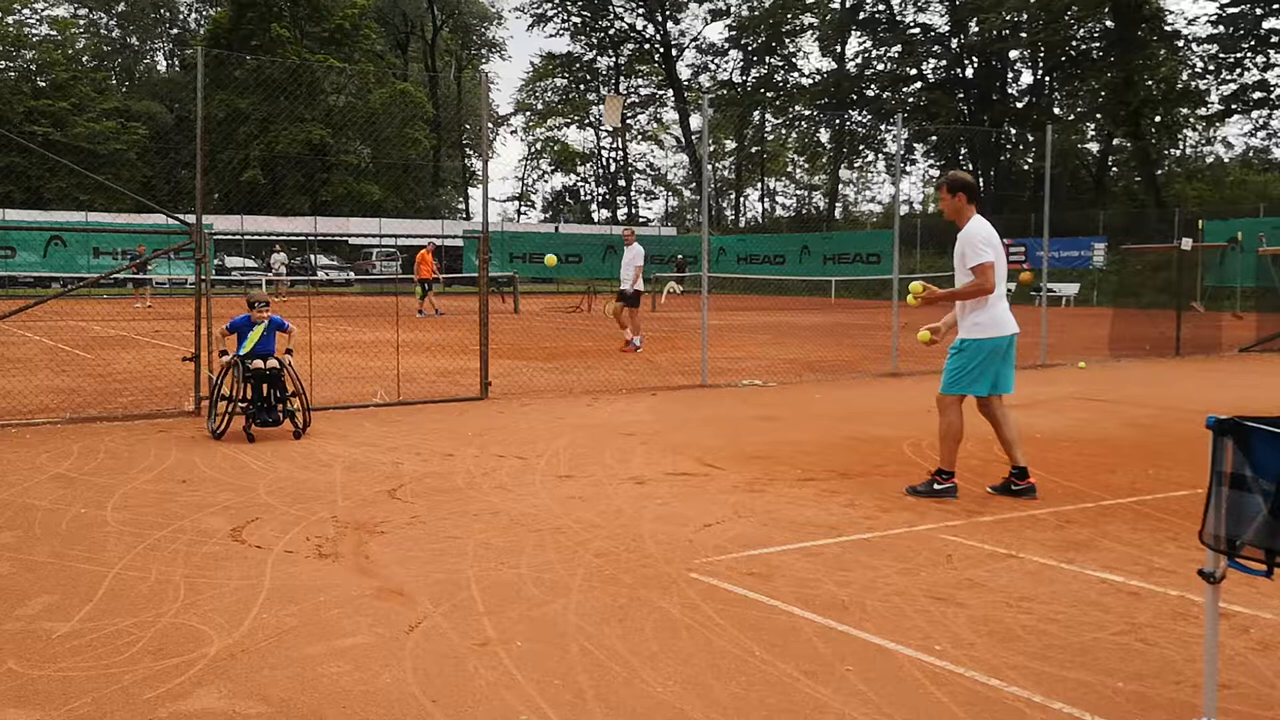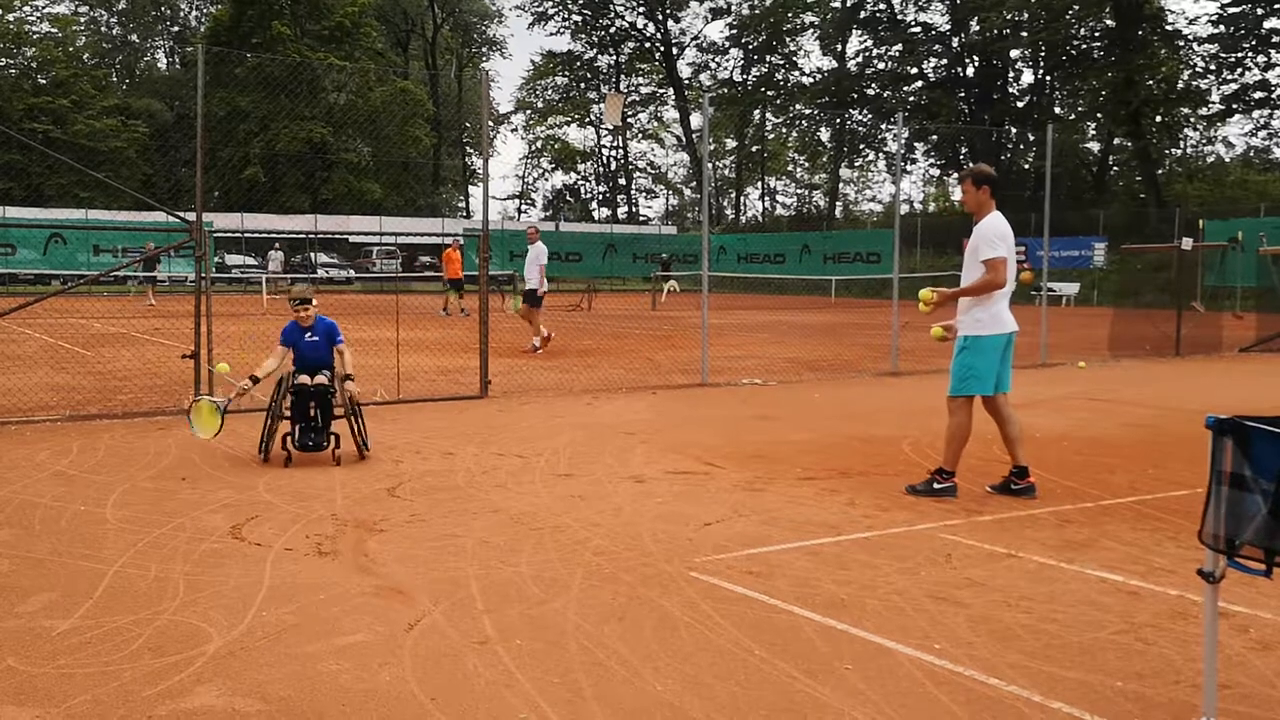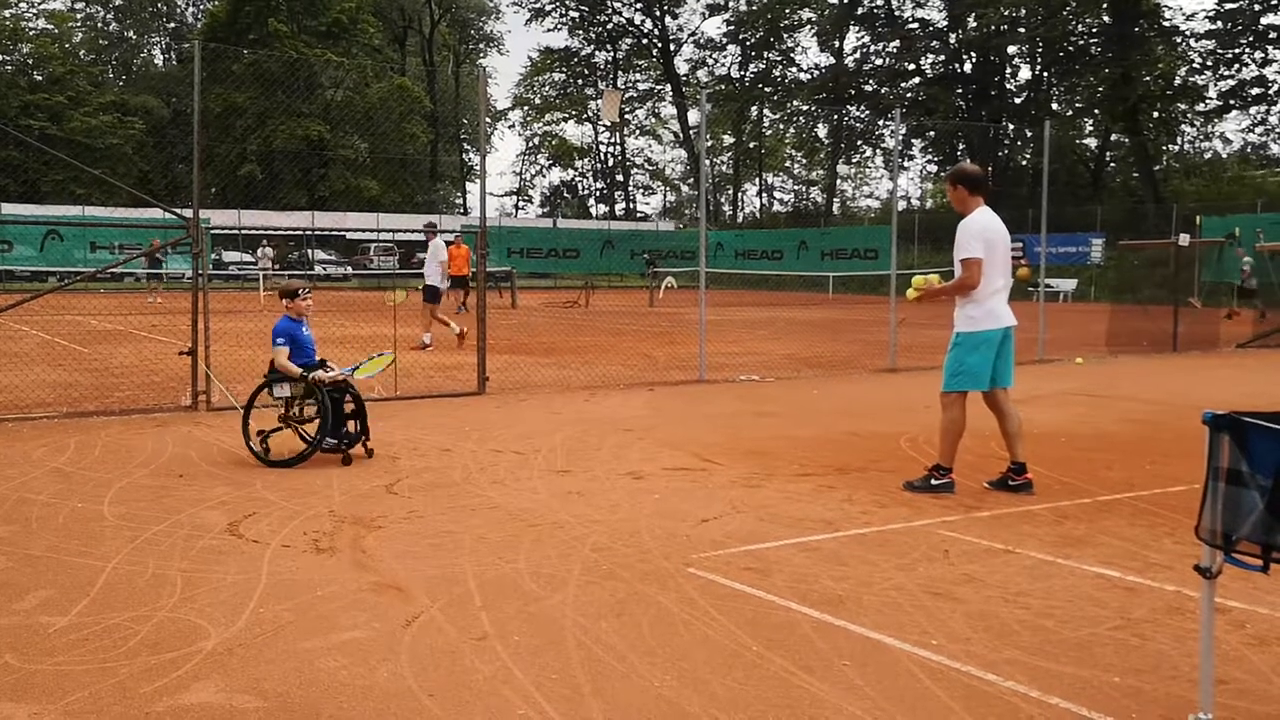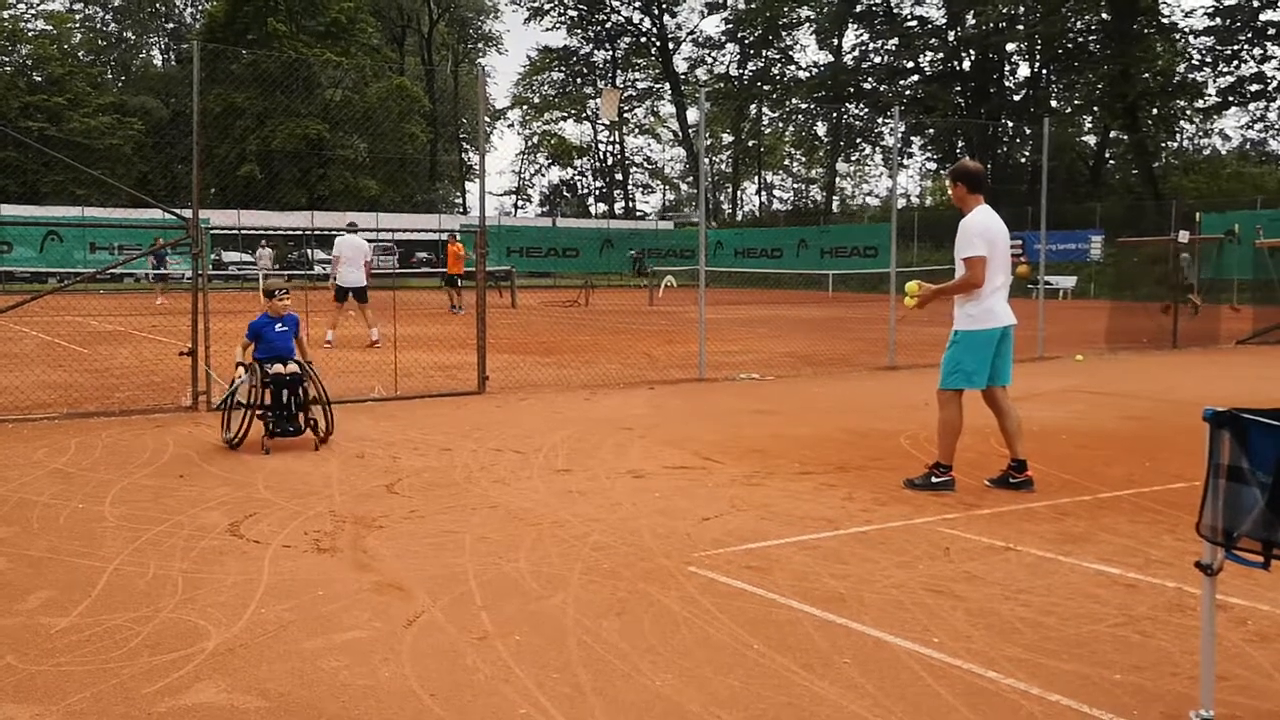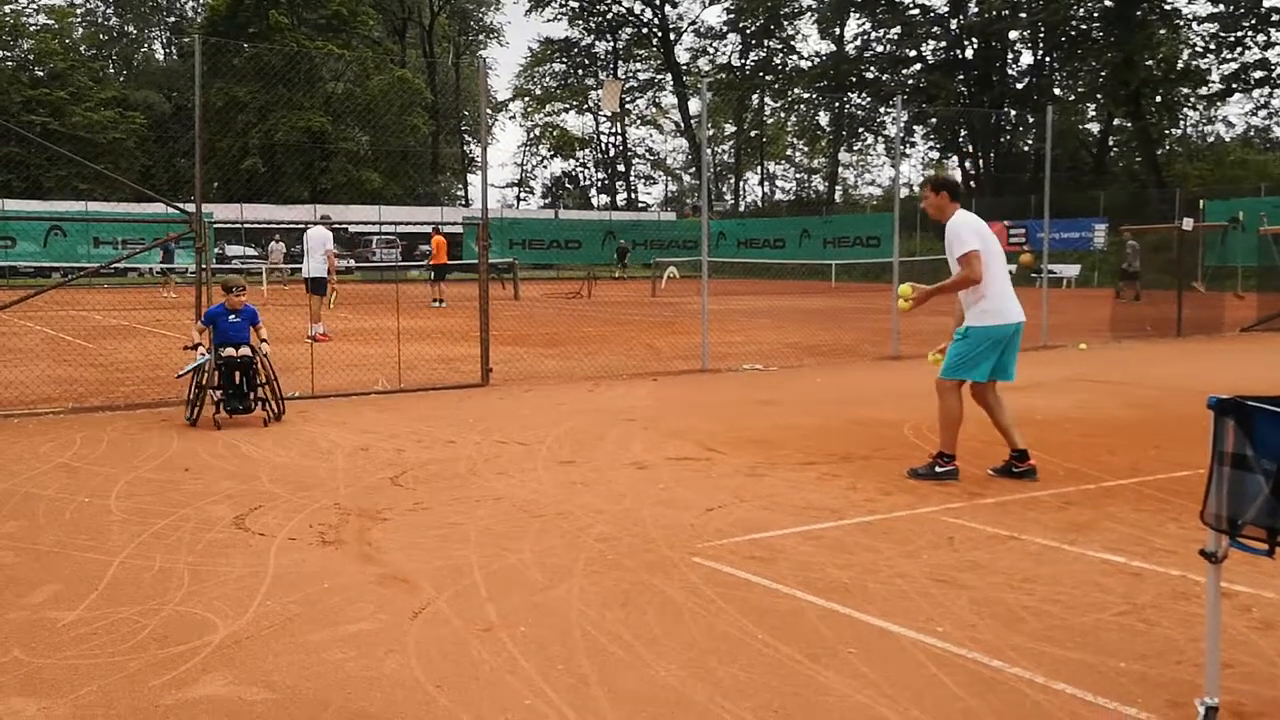
dt=1s
person 1, frame 1
left shoulder: (973, 232)
right shoulder: (975, 231)
left elbow: (986, 285)
left wrist: (941, 295)
right wrist: (945, 324)
left hip: (981, 334)
right hip: (999, 331)
left knee: (948, 400)
right knee: (991, 403)
left ankle: (945, 479)
right ankle: (1020, 478)
person 1, frame 2
left shoulder: (990, 226)
right shoulder: (991, 226)
left elbow: (997, 279)
left wrist: (951, 295)
right wrist: (959, 320)
left hip: (983, 331)
right hip: (994, 328)
left knee: (959, 401)
right knee: (997, 401)
left ankle: (945, 478)
right ankle: (1021, 477)
person 1, frame 3
left shoulder: (971, 225)
right shoulder: (995, 222)
left elbow: (971, 280)
left wrist: (937, 291)
right wrist: (946, 289)
left hip: (977, 325)
right hip: (1000, 321)
left knee: (952, 396)
right knee: (998, 396)
left ankle: (942, 474)
right ankle: (1018, 473)
person 1, frame 4
left shoulder: (972, 223)
right shoulder: (994, 220)
left elbow: (975, 278)
left wrist: (935, 291)
left hip: (976, 323)
right hip: (1000, 320)
left knee: (949, 393)
right knee: (996, 393)
left ankle: (942, 472)
right ankle: (1019, 470)
person 1, frame 5
left shoulder: (959, 224)
right shoulder: (968, 224)
left elbow: (973, 275)
right elbow: (966, 295)
left wrist: (930, 291)
right wrist: (952, 339)
left hip: (988, 321)
right hip: (1008, 318)
left knee: (947, 383)
right knee: (983, 390)
left ankle: (946, 462)
right ankle: (1021, 460)
